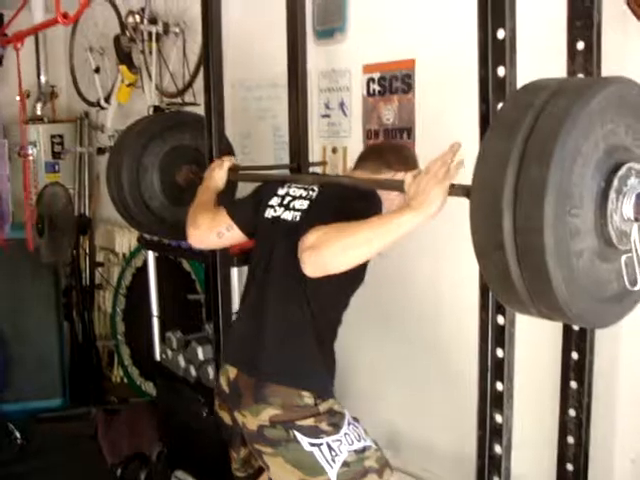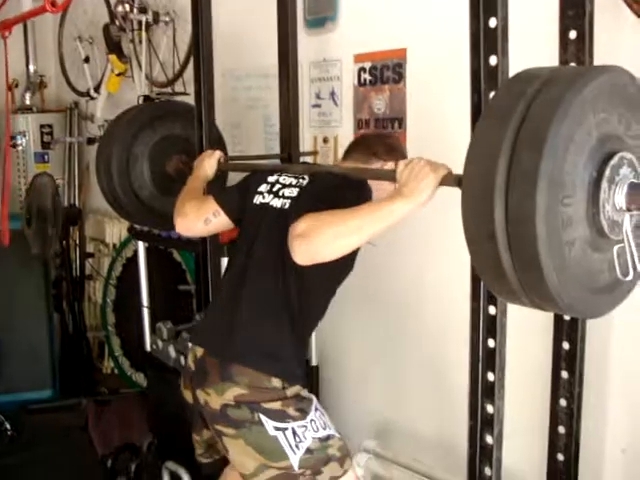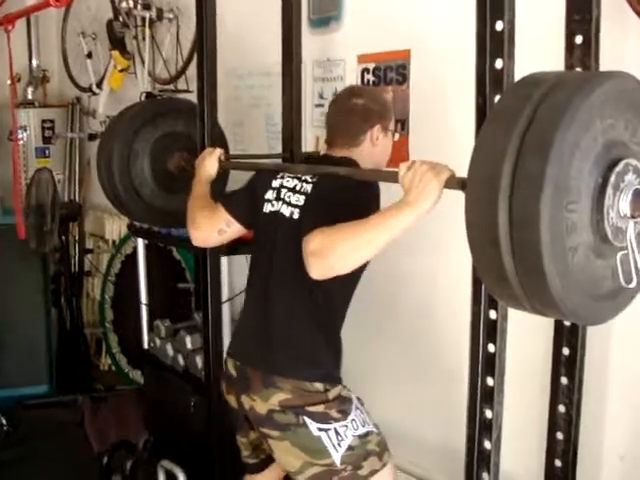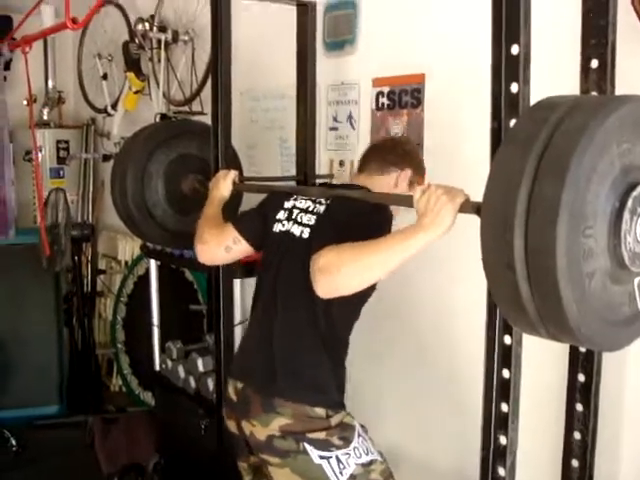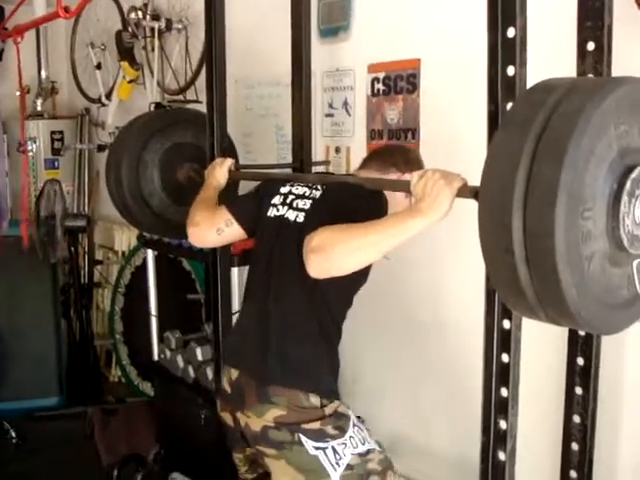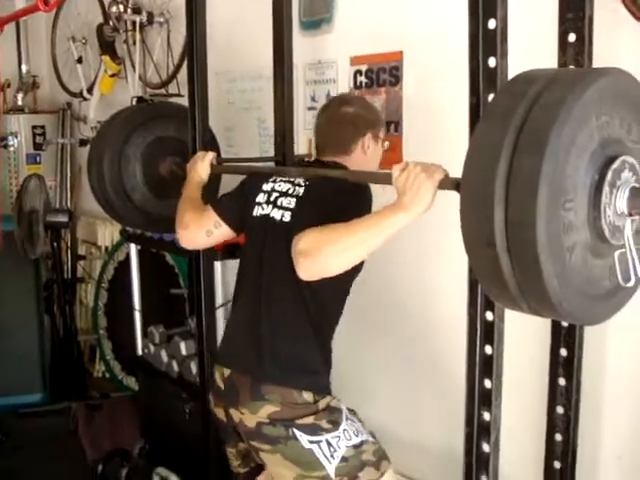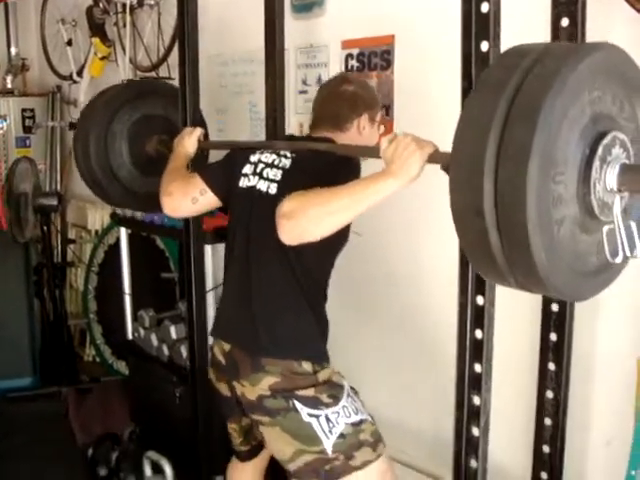
dt=0.4s
person 1, frame 1
left shoulder: (283, 190)
right shoulder: (360, 200)
left elbow: (201, 232)
right elbow: (316, 254)
left wrist: (211, 185)
right wrist: (415, 210)
left hip: (236, 380)
right hip: (288, 398)
person 1, frame 2
left shoulder: (272, 178)
right shoulder: (351, 189)
left elbow: (188, 219)
right elbow: (306, 242)
left wrist: (200, 174)
right wrist: (405, 198)
left hip: (205, 365)
right hip: (258, 384)
person 1, frame 3
left shoulder: (277, 178)
right shoulder: (354, 187)
left elbow: (203, 231)
right elbow: (321, 257)
left wrist: (203, 176)
right wrist: (412, 205)
left hip: (243, 369)
right hip: (296, 385)
person 1, frame 4
left shoulder: (291, 200)
right shoulder: (369, 212)
left elbow: (210, 247)
right elbow: (329, 275)
left wrist: (216, 195)
right wrist: (425, 228)
left hip: (243, 393)
right hip: (300, 411)
person 1, frame 5
left shoulder: (284, 188)
right shoulder: (367, 201)
left elbow: (201, 230)
right elbow: (322, 256)
left wrist: (213, 183)
right wrist: (421, 213)
left hip: (237, 381)
right hip: (291, 400)
person 1, frame 6
left shoulder: (267, 182)
right shoulder: (348, 191)
left elbow: (191, 232)
right elbow: (311, 258)
left wrist: (195, 178)
right wrist: (407, 206)
left hip: (230, 378)
right hip: (283, 396)
person 1, frame 7
left shoulder: (254, 156)
right shoulder: (335, 165)
left elbow: (175, 199)
right elbow: (294, 221)
left wrist: (182, 152)
right wrist: (392, 176)
left hip: (228, 351)
right hip: (282, 366)
